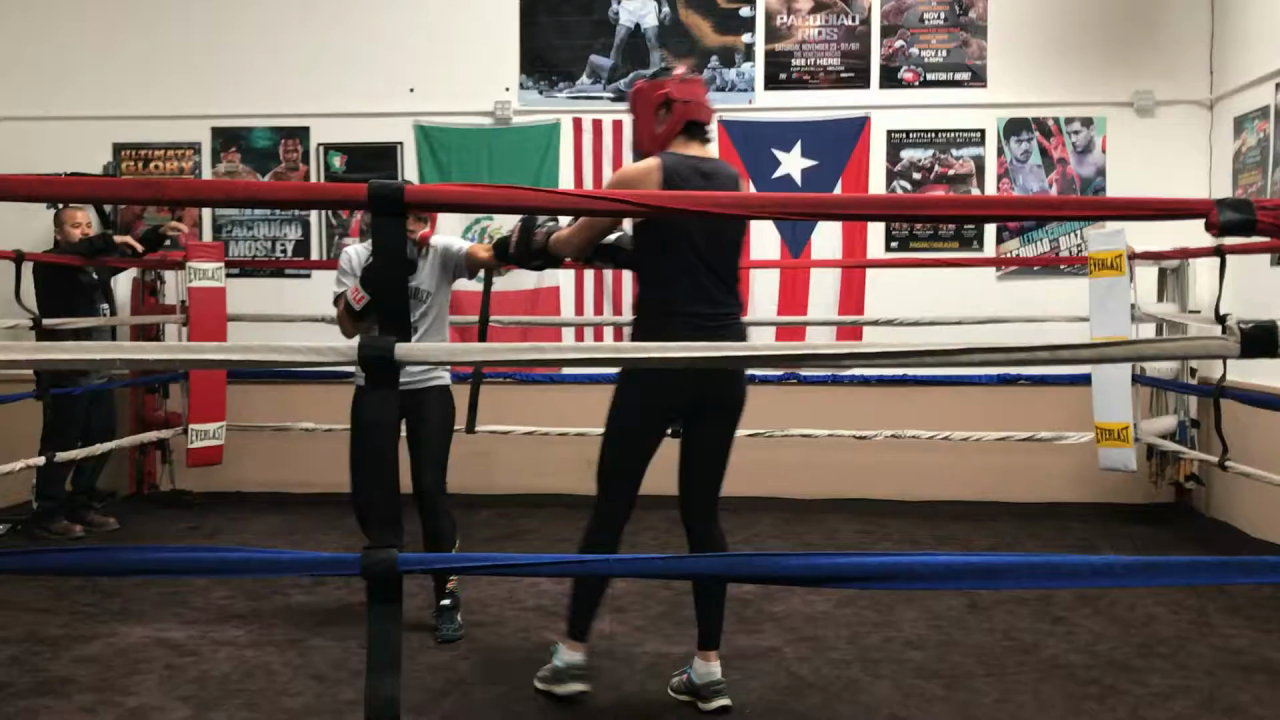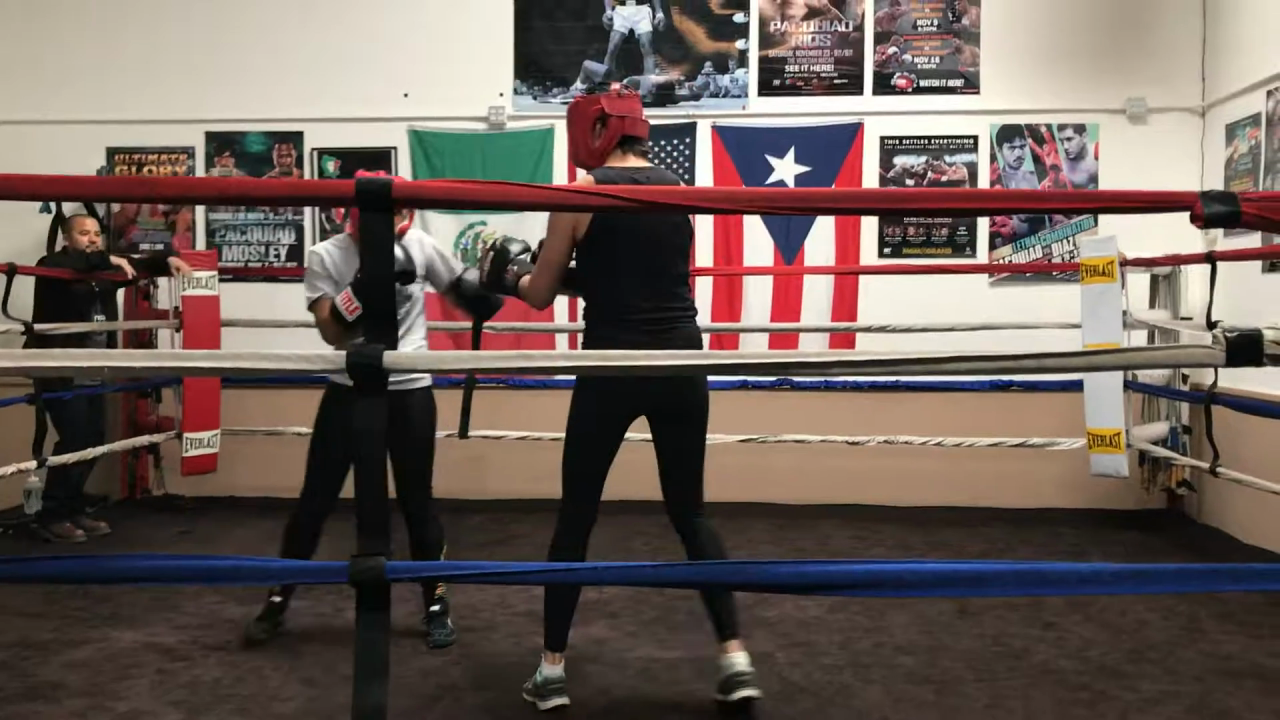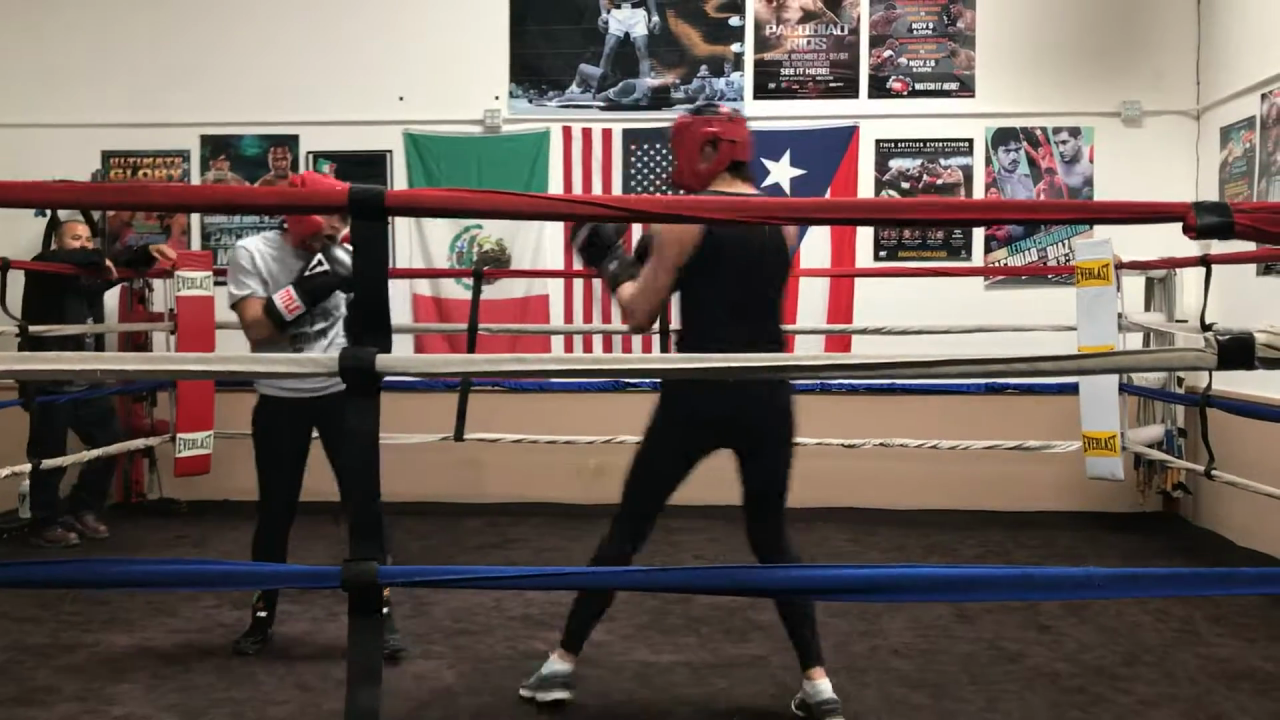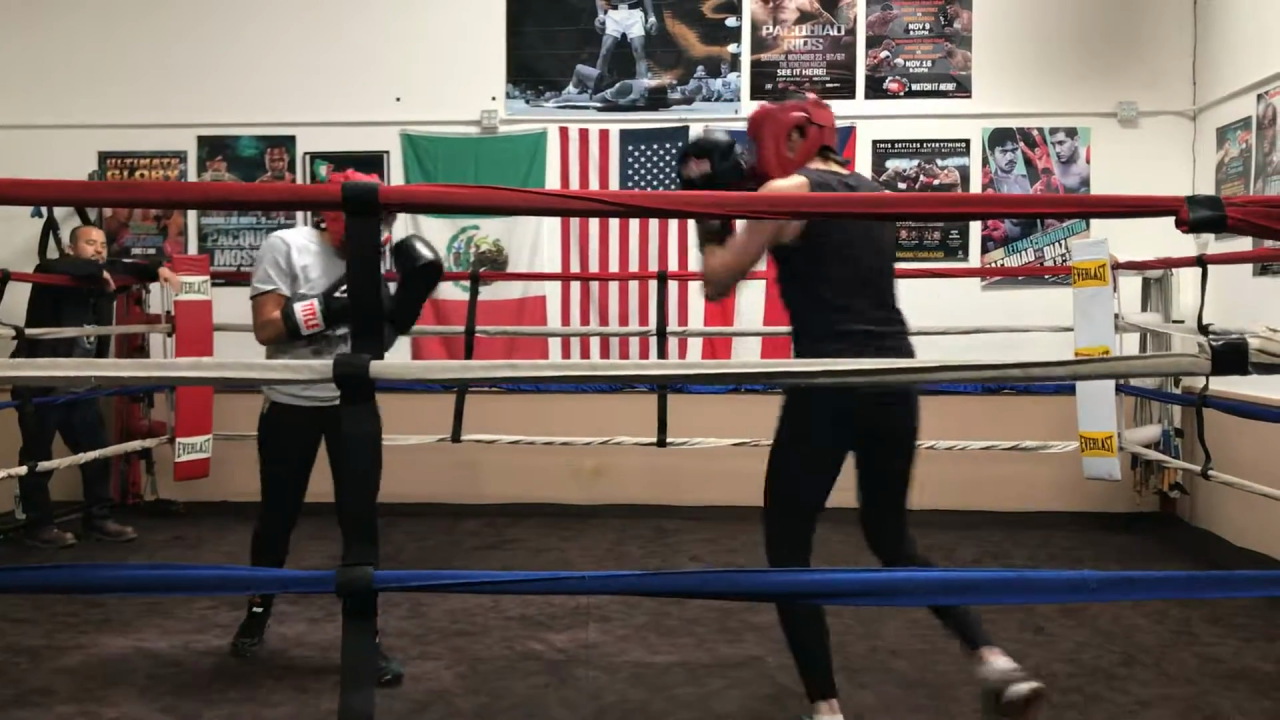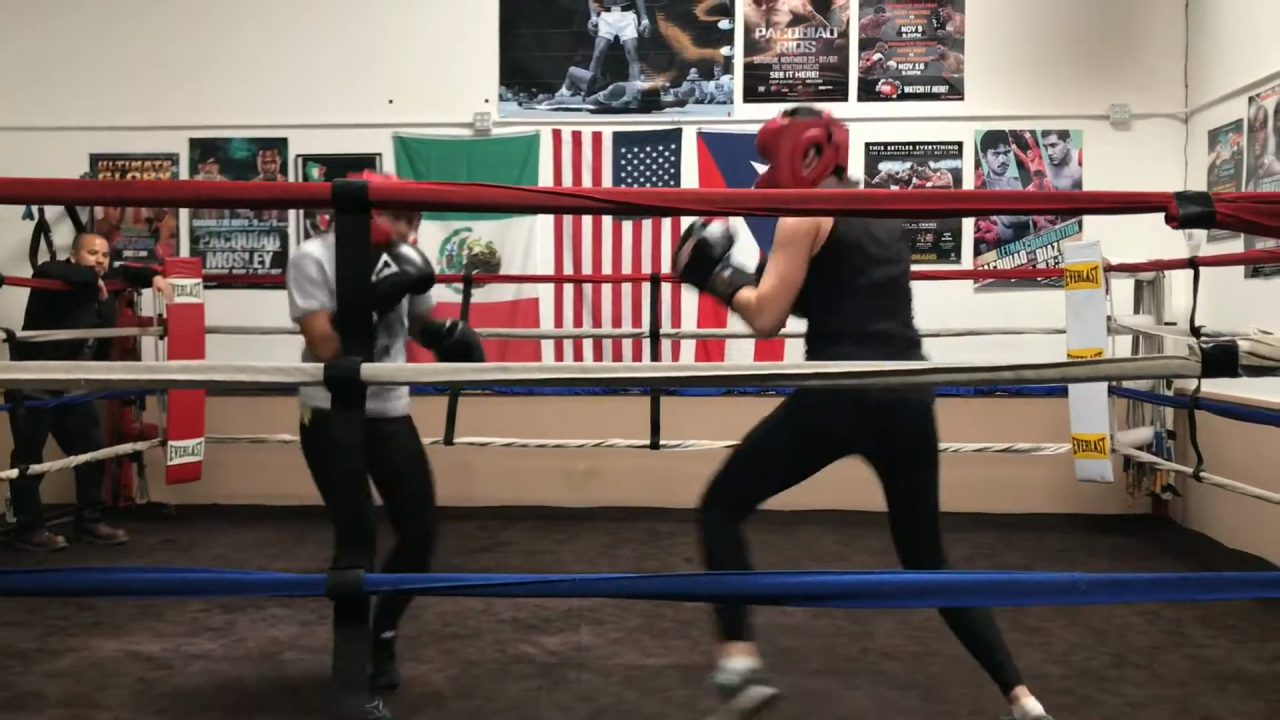
dt=0.4s
person 1, frame 1
left shoulder: (643, 175)
right shoulder: (735, 182)
left elbow: (569, 246)
left wrist: (536, 238)
right wrist: (625, 247)
left hip: (662, 362)
right hip: (724, 361)
left knee: (612, 508)
right knee: (702, 513)
left ankle: (571, 656)
right ankle: (708, 669)
person 1, frame 2
left shoulder: (582, 192)
right shoulder: (681, 193)
left elbow: (539, 293)
left wrist: (509, 275)
left hip: (613, 368)
right hip: (682, 364)
left knee: (575, 518)
right knee: (690, 514)
left ankle: (552, 670)
right ankle: (735, 660)
person 1, frame 3
left shoulder: (685, 217)
right shoulder: (784, 220)
left elbow: (638, 312)
left wrist: (610, 260)
left hip: (699, 394)
right hip: (767, 396)
left knee: (627, 529)
right knee: (772, 538)
left ankle: (563, 663)
person 1, frame 4
left shoulder: (785, 194)
right shoulder: (875, 197)
left elbow: (717, 284)
left wrist: (710, 211)
left hip: (829, 388)
right hip: (894, 382)
left knee: (786, 553)
right knee: (890, 539)
right ankle: (996, 666)
person 1, frame 5
left shoulder: (806, 215)
right shoulder: (884, 221)
left elbow: (765, 316)
left wrist: (718, 275)
left hip: (839, 397)
right hip: (909, 399)
left knee: (720, 507)
right knee: (925, 565)
left ankle: (741, 662)
person 2, frame 1
left shoulder: (441, 251)
right shoulder: (354, 256)
left elbow: (486, 257)
right elbow: (348, 326)
right wrist: (374, 280)
left hip: (429, 387)
left knee: (429, 488)
right knee: (369, 489)
left ankle: (446, 595)
person 2, frame 2
left shoulder: (420, 247)
right shoulder: (325, 256)
left elbow: (463, 291)
right elbow: (331, 331)
left wrist: (479, 297)
right wrist: (366, 286)
left hip: (409, 390)
right hip: (348, 391)
left knee: (415, 497)
right knee: (316, 495)
left ankle: (435, 602)
right ankle: (277, 602)
person 2, frame 3
left shoulder: (340, 256)
right shoulder: (252, 253)
right elbow: (257, 331)
right wrist: (307, 288)
left hip: (341, 394)
right hip: (280, 400)
left knee: (364, 499)
right knee: (276, 509)
left ankle: (379, 609)
right ankle: (264, 613)
person 2, frame 4
right shoulder: (286, 246)
left elbow: (384, 333)
right elbow: (267, 328)
left wrist: (414, 290)
right wrist: (332, 306)
right hip: (290, 405)
left knee: (359, 522)
right knee: (277, 515)
right ankle: (258, 610)
person 2, frame 5
left shoulder: (404, 266)
right shoulder: (313, 260)
left elbow: (423, 324)
right elbow: (326, 347)
left wrist: (449, 335)
right wrist: (381, 296)
left hip: (391, 415)
right hip: (332, 416)
left knee: (419, 532)
right knee: (358, 535)
left ankle: (384, 636)
person 3, frame 1
left shoulder: (99, 260)
right shoulder: (50, 263)
left elbow: (135, 249)
right elbow: (74, 253)
left wrist: (160, 233)
right wrist: (110, 240)
left hip: (99, 371)
right hip: (65, 372)
left knee: (100, 440)
right knee: (61, 443)
left ankle: (81, 507)
right ankle: (47, 515)
person 3, frame 2
left shoulder: (104, 270)
right shoulder: (51, 266)
left elbow: (138, 265)
right elbow: (64, 267)
left wrist: (167, 260)
right wrist: (106, 259)
left hip: (93, 375)
right hip: (60, 375)
left knee: (89, 444)
right knee: (73, 442)
left ankle: (73, 510)
right ankle: (52, 517)
person 3, frame 3
left shoulder: (92, 274)
right shoulder: (43, 271)
left elbow: (123, 262)
right elbow: (55, 259)
left wrist: (149, 251)
right wrist: (97, 259)
left hip: (87, 380)
right hip: (48, 381)
left knee: (111, 440)
right knee: (49, 454)
left ankle: (81, 508)
right ankle: (44, 524)
person 3, frame 4
left shoulder: (105, 278)
right shoulder: (53, 275)
left elbow: (131, 270)
right elbow: (50, 268)
left wrist: (159, 269)
right wrist: (95, 271)
left hip: (80, 387)
right hip: (39, 385)
left knee: (97, 452)
right knee: (37, 457)
left ankle: (98, 518)
right ankle: (39, 526)
person 3, frame 5
left shoulder: (106, 285)
right shoulder: (54, 279)
left elbow: (127, 273)
right elbow: (47, 271)
left wrist: (153, 277)
right wrist: (91, 278)
right hip: (33, 388)
left knee: (93, 454)
right knee: (28, 461)
left ankle: (90, 521)
right ankle: (29, 529)
